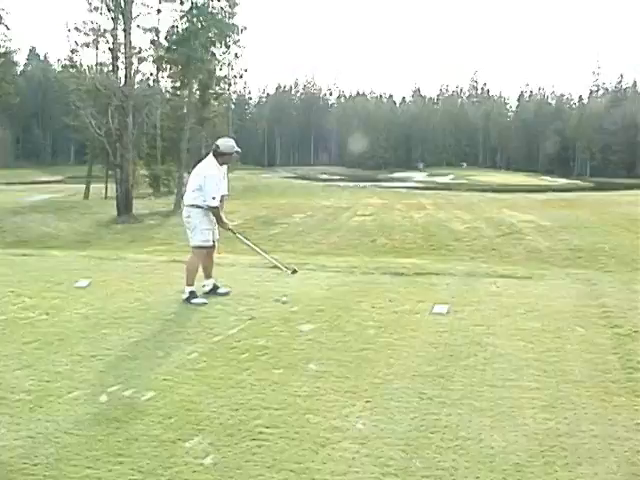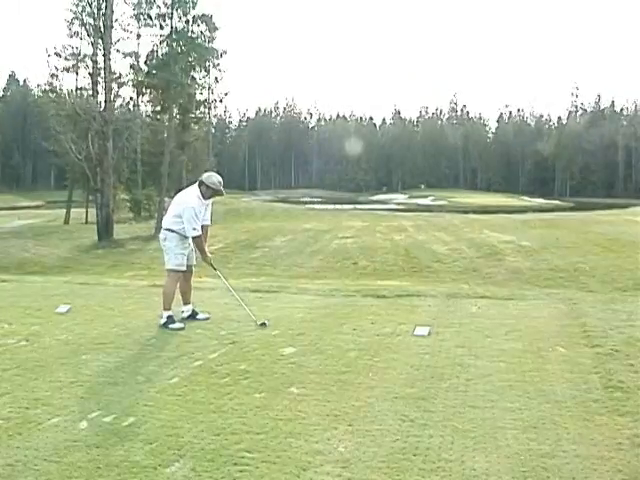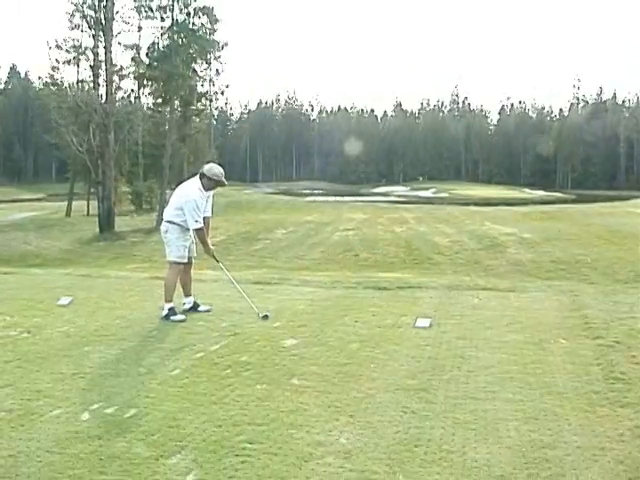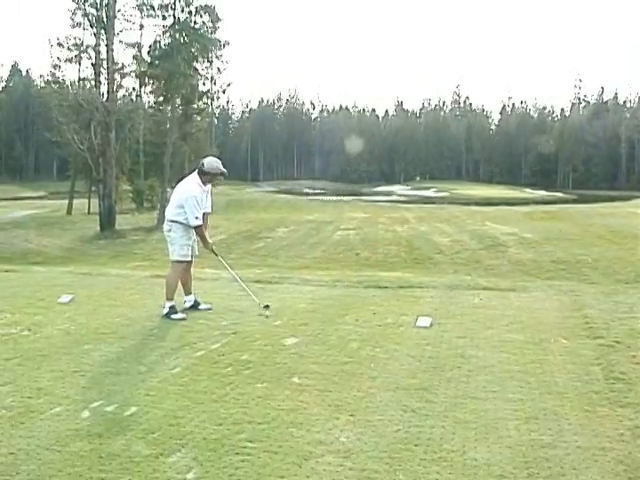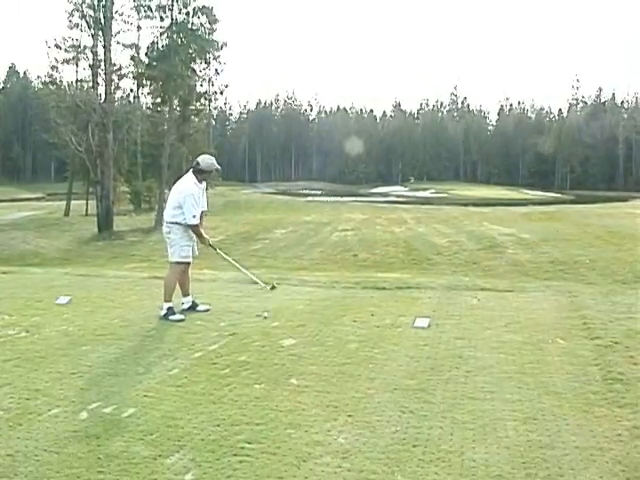
dt=0.2s
person 1, frame 1
left shoulder: (219, 166)
right shoulder: (210, 171)
left elbow: (220, 194)
right elbow: (213, 202)
left wrist: (221, 217)
right wrist: (222, 221)
left hip: (206, 212)
right hip: (196, 212)
left knee: (210, 248)
right knee: (199, 251)
left ankle: (209, 285)
right ankle: (188, 292)
person 1, frame 2
left shoulder: (205, 196)
right shoulder: (191, 202)
left elbow: (205, 223)
right elbow: (195, 233)
left wrist: (205, 248)
right wrist: (204, 254)
left hip: (184, 236)
right hip: (173, 236)
left knee: (187, 273)
right knee: (174, 276)
left ankle: (188, 311)
right ankle: (166, 317)
person 1, frame 3
left shoulder: (206, 188)
right shoulder: (192, 194)
left elbow: (206, 215)
right elbow: (197, 225)
left wrist: (207, 240)
right wrist: (206, 246)
left hip: (185, 228)
right hip: (174, 228)
left knee: (188, 265)
right knee: (176, 267)
left ankle: (189, 302)
right ankle: (168, 309)
person 1, frame 4
left shoulder: (205, 184)
right shoulder: (192, 190)
left elbow: (205, 211)
right elbow: (195, 222)
left wrist: (206, 234)
right wrist: (205, 241)
left hip: (187, 226)
right hip: (177, 227)
left knee: (187, 265)
right knee: (178, 265)
left ankle: (190, 301)
right ankle: (169, 307)
person 1, frame 5
left shoulder: (199, 182)
right shoulder: (189, 189)
left elbow: (201, 209)
right elbow: (192, 220)
left wrist: (202, 232)
right wrist: (202, 237)
left hip: (186, 228)
right hip: (177, 229)
left knee: (185, 266)
right knee: (176, 267)
left ankle: (188, 302)
right ankle: (166, 308)
